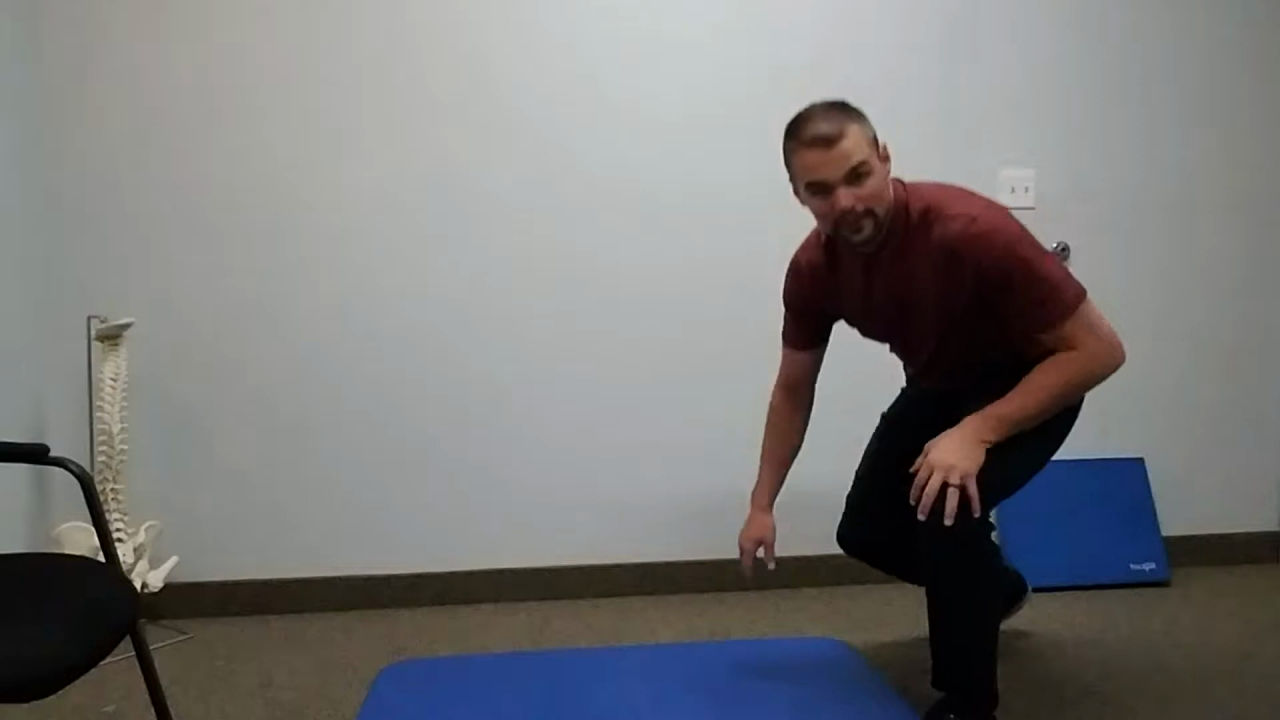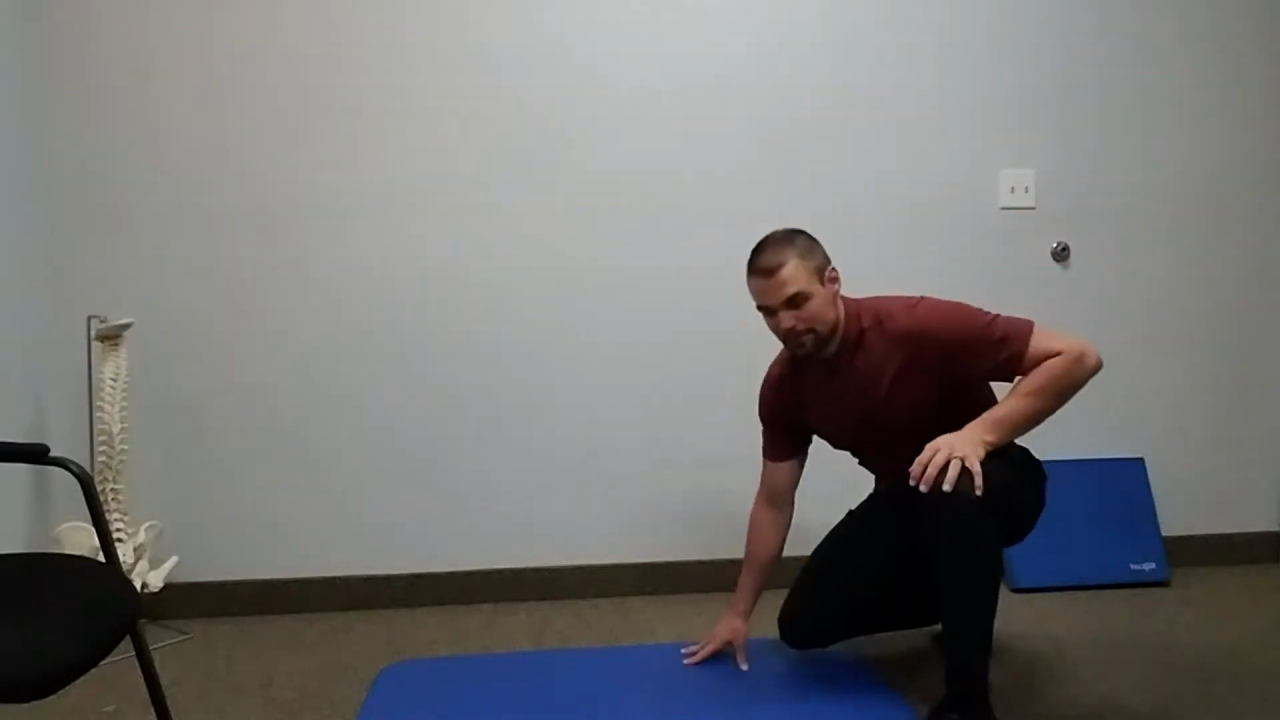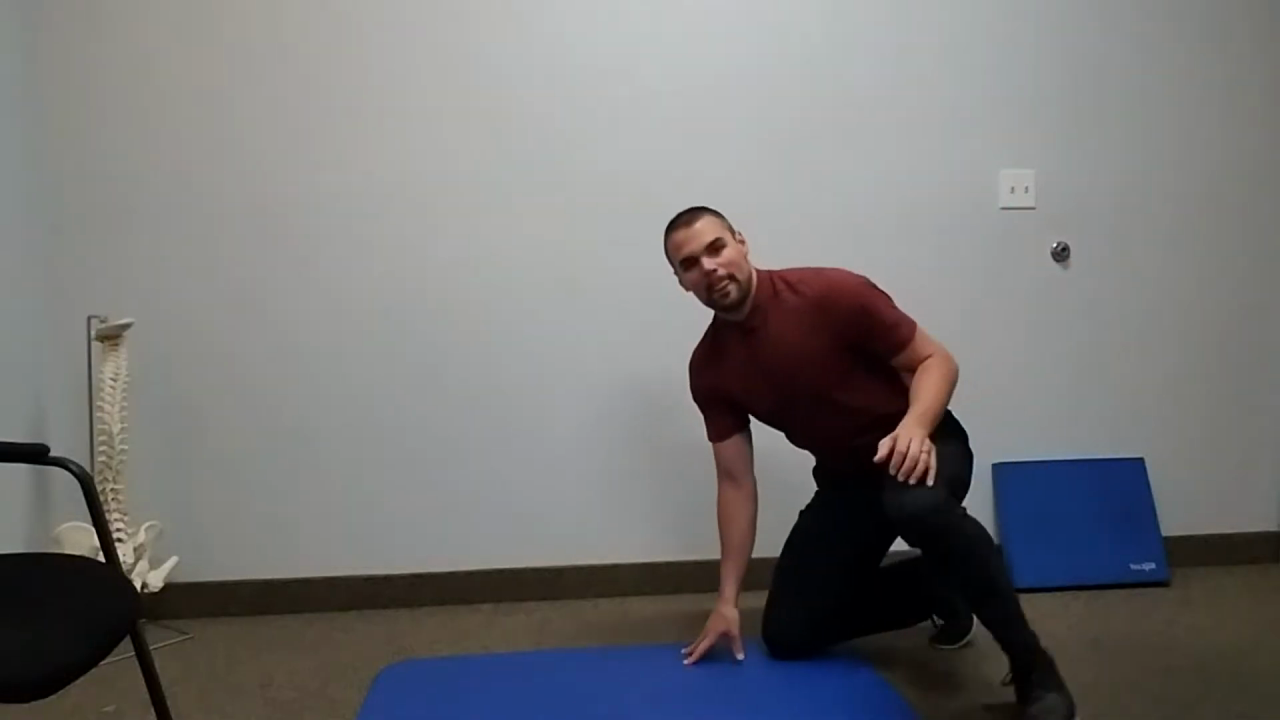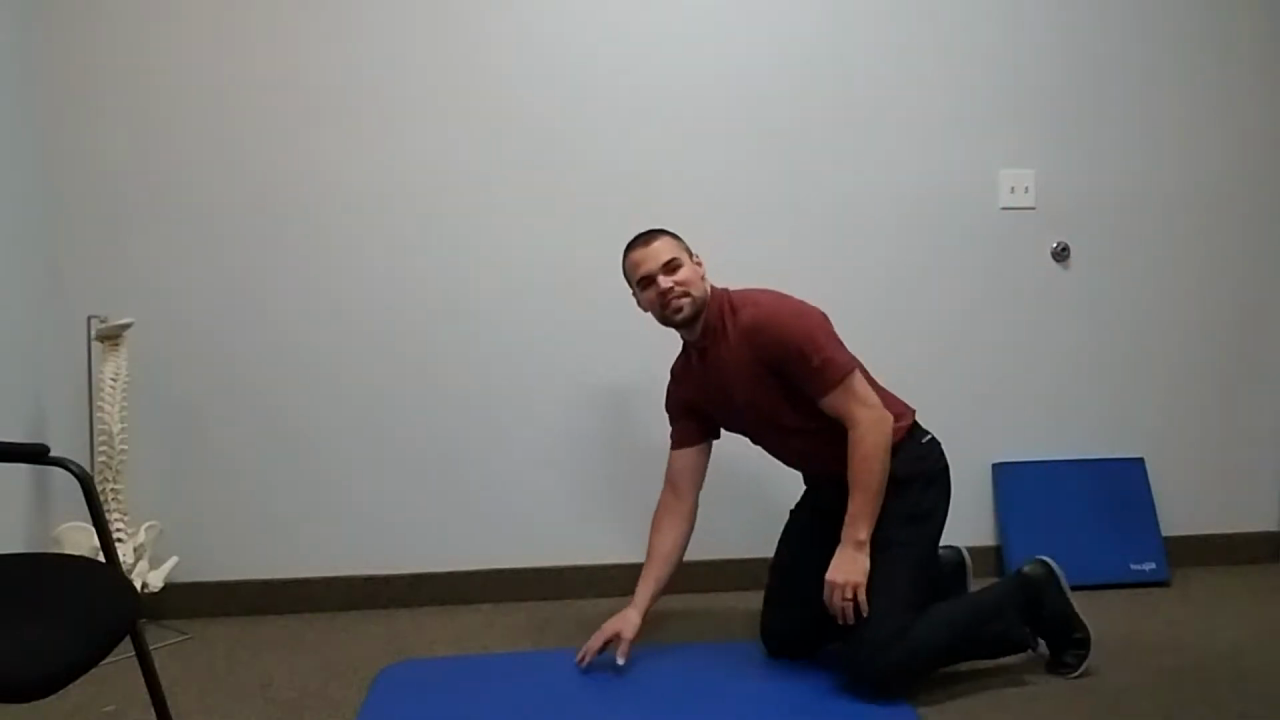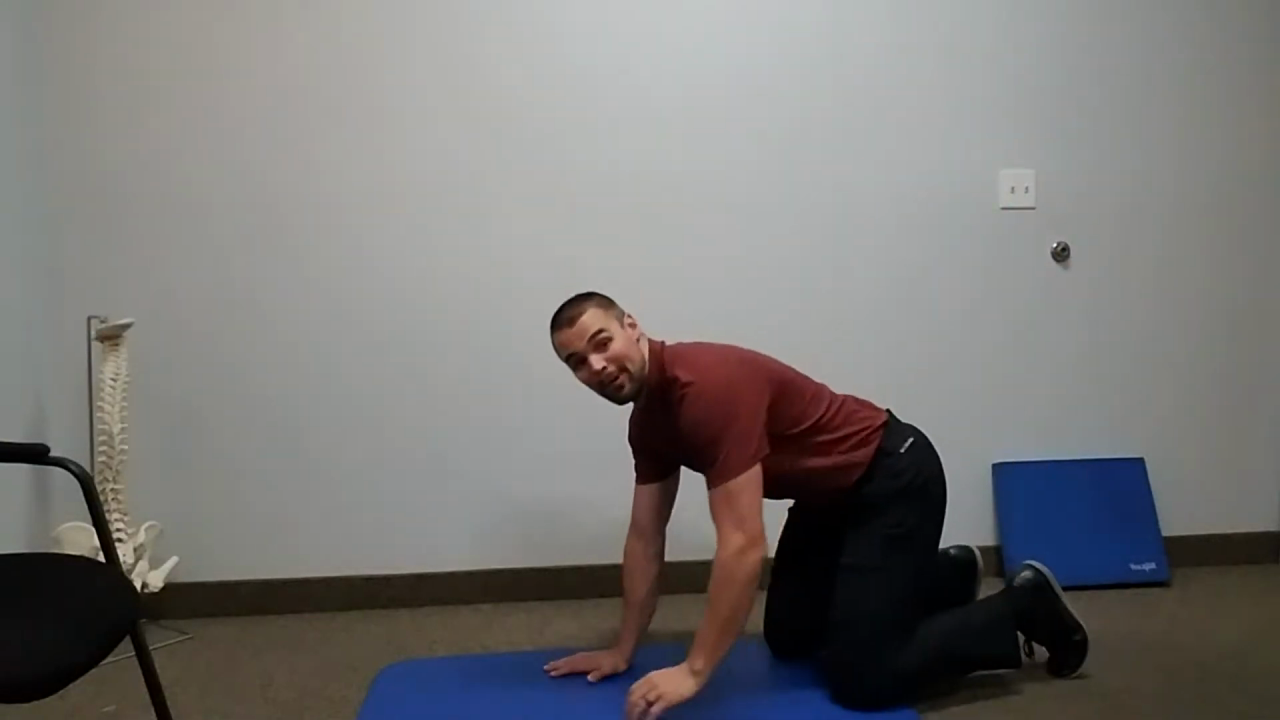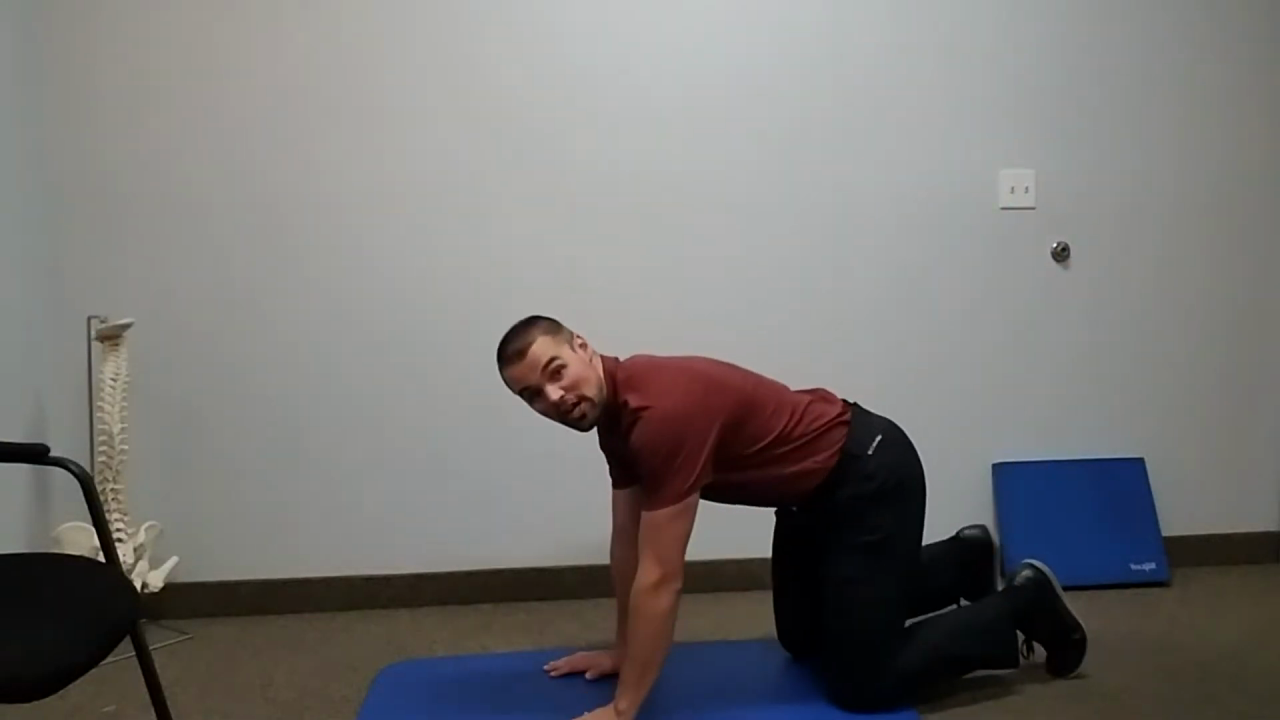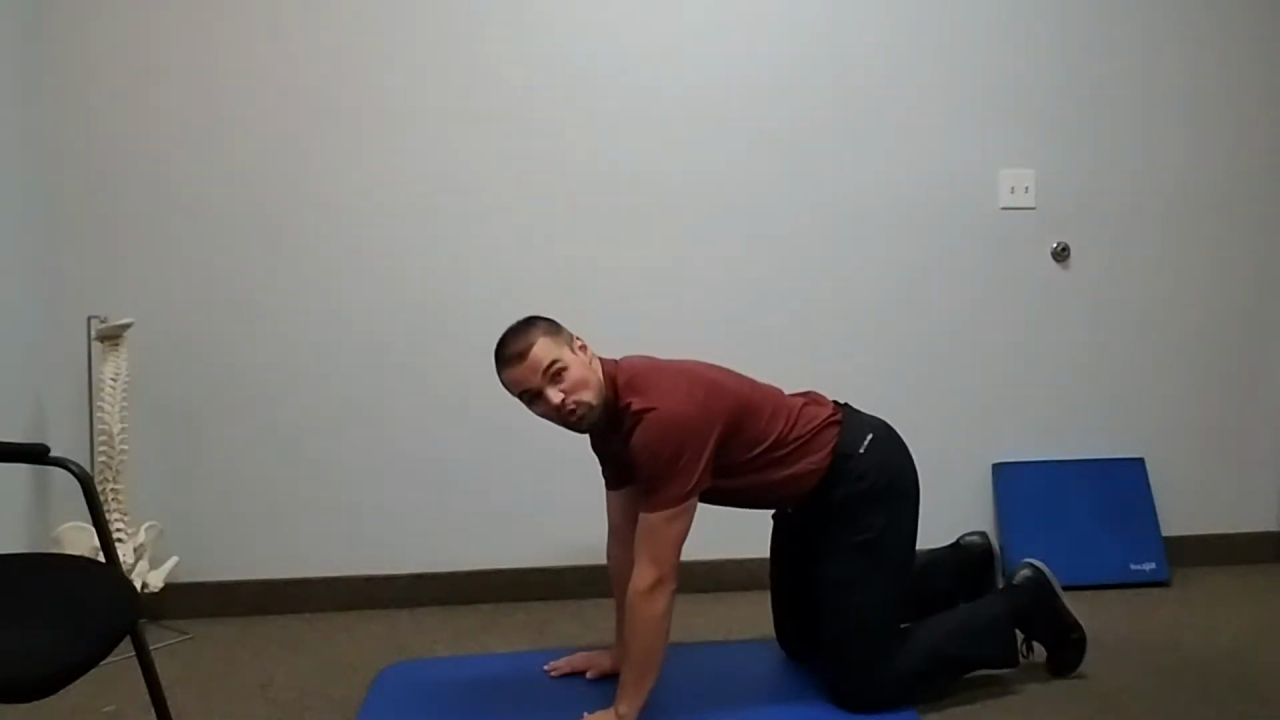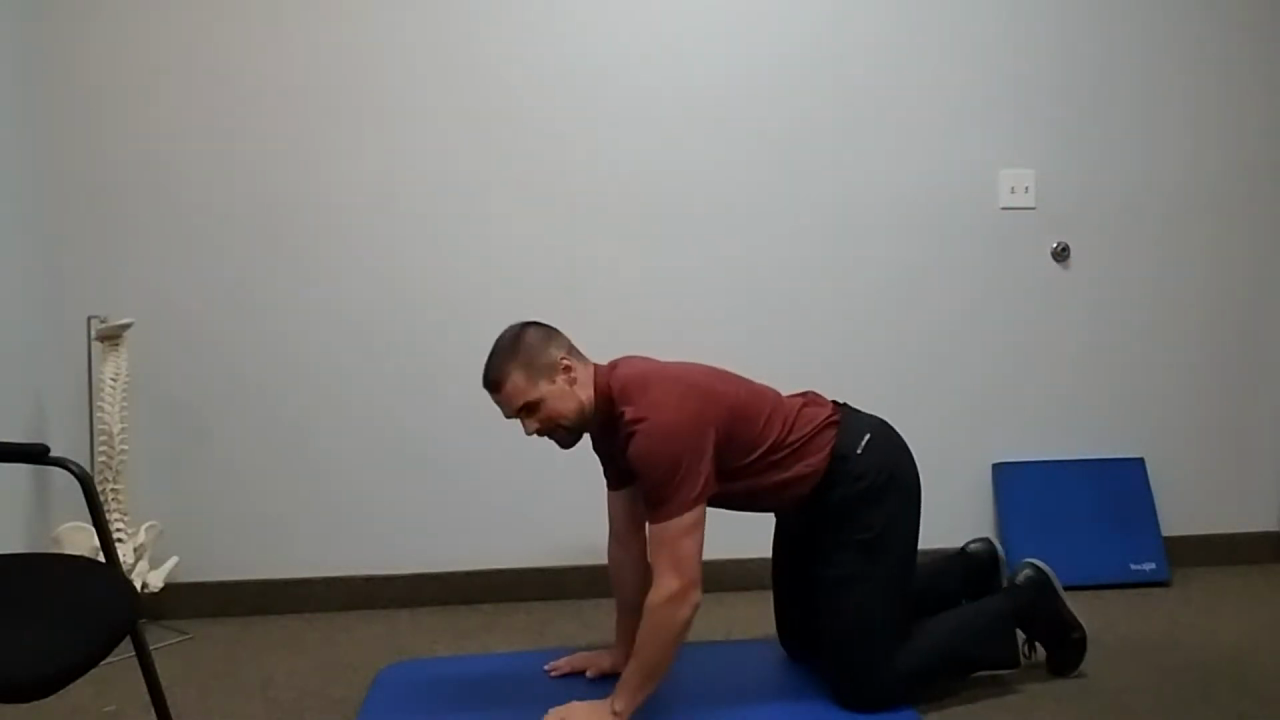
dt=0.4s
person 1, frame 1
left shoulder: (971, 232)
right shoulder: (813, 268)
left elbow: (1098, 350)
right elbow: (794, 390)
left wrist: (976, 434)
right wrist: (762, 504)
left hip: (1028, 388)
right hip: (936, 390)
left knee: (945, 510)
right knee: (866, 532)
right ankle: (993, 587)
person 1, frame 2
left shoulder: (919, 328)
right shoulder: (784, 387)
left elbow: (1077, 356)
right elbow: (774, 502)
left wrist: (977, 434)
right wrist: (738, 613)
left hip: (995, 480)
right hip: (903, 492)
left knee: (948, 494)
right knee: (805, 622)
right ankle: (957, 599)
person 1, frame 3
left shoulder: (829, 294)
right shoulder: (710, 369)
left elbow: (933, 360)
right elbow: (735, 481)
left wrist: (915, 425)
right wrist: (727, 600)
left hip: (908, 455)
right hip: (845, 478)
left knee: (916, 508)
right knee: (790, 636)
left ankle: (1029, 661)
right ankle: (936, 583)
person 1, frame 4
left shoulder: (770, 320)
right shoulder: (685, 382)
left elbow: (869, 418)
right elbow: (678, 498)
left wrist: (856, 545)
right wrist: (636, 608)
left hip: (899, 473)
right hip: (830, 485)
left knee: (875, 665)
right knee: (784, 638)
left ankle: (1029, 597)
right ankle: (932, 577)
person 1, frame 5
left shoulder: (710, 388)
right shoulder: (647, 421)
left elbow: (743, 546)
right elbow: (645, 537)
left wrist: (694, 671)
right wrist: (622, 649)
left hip: (893, 483)
right hip: (828, 496)
right knee: (789, 640)
left ankle: (1021, 607)
right ankle: (944, 578)
person 1, frame 6
left shoulder: (662, 414)
right shoulder: (615, 413)
left elbow: (659, 581)
right elbow: (626, 544)
right wrist: (621, 651)
left hip: (870, 476)
right hip: (815, 483)
right knee: (804, 638)
left ankle: (1023, 606)
right ankle: (962, 562)
person 1, frame 7
left shoulder: (663, 416)
right shoulder: (609, 411)
left elbow: (654, 581)
right elbow: (623, 545)
right wrist: (621, 651)
left hip: (864, 475)
right hip: (812, 485)
right knee: (801, 642)
left ankle: (1021, 605)
right ankle: (963, 568)
person 1, frame 8
left shoulder: (658, 422)
right shoulder: (608, 407)
left elbow: (678, 590)
right elbow: (627, 544)
right wrist: (623, 649)
left hip: (864, 476)
right hip: (815, 484)
right knee: (804, 642)
left ankle: (1022, 605)
right ankle: (969, 573)
